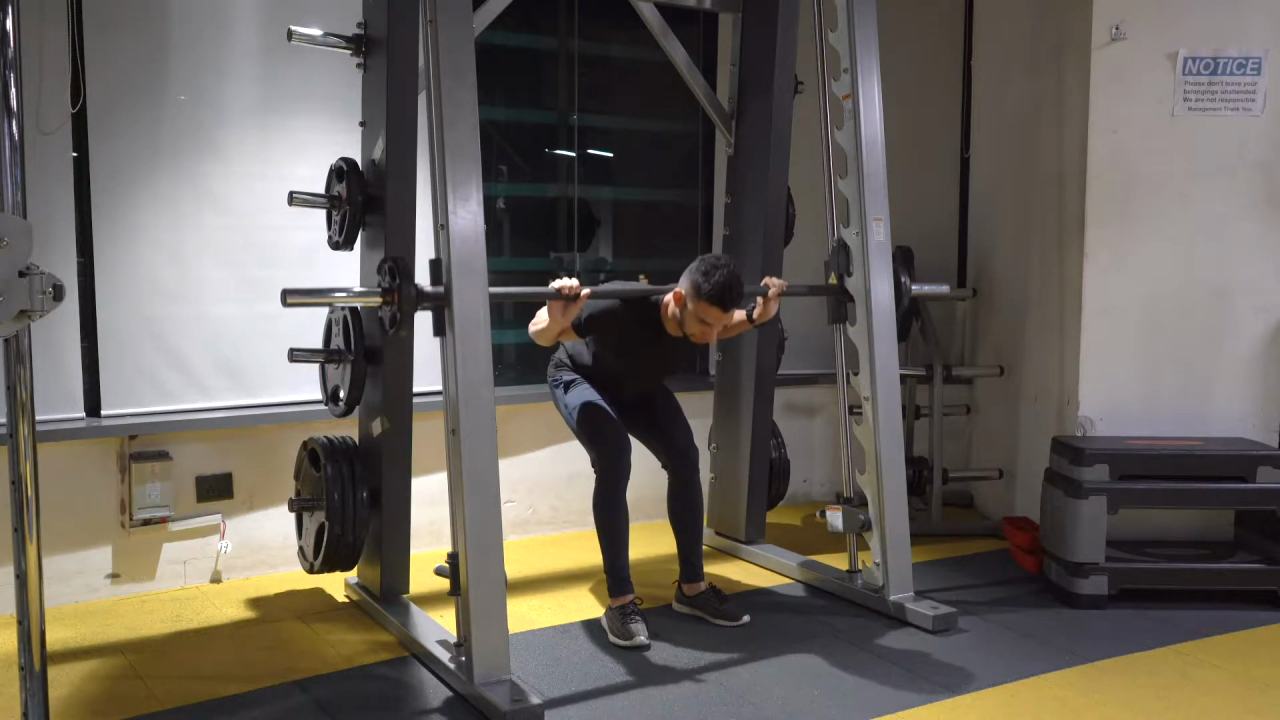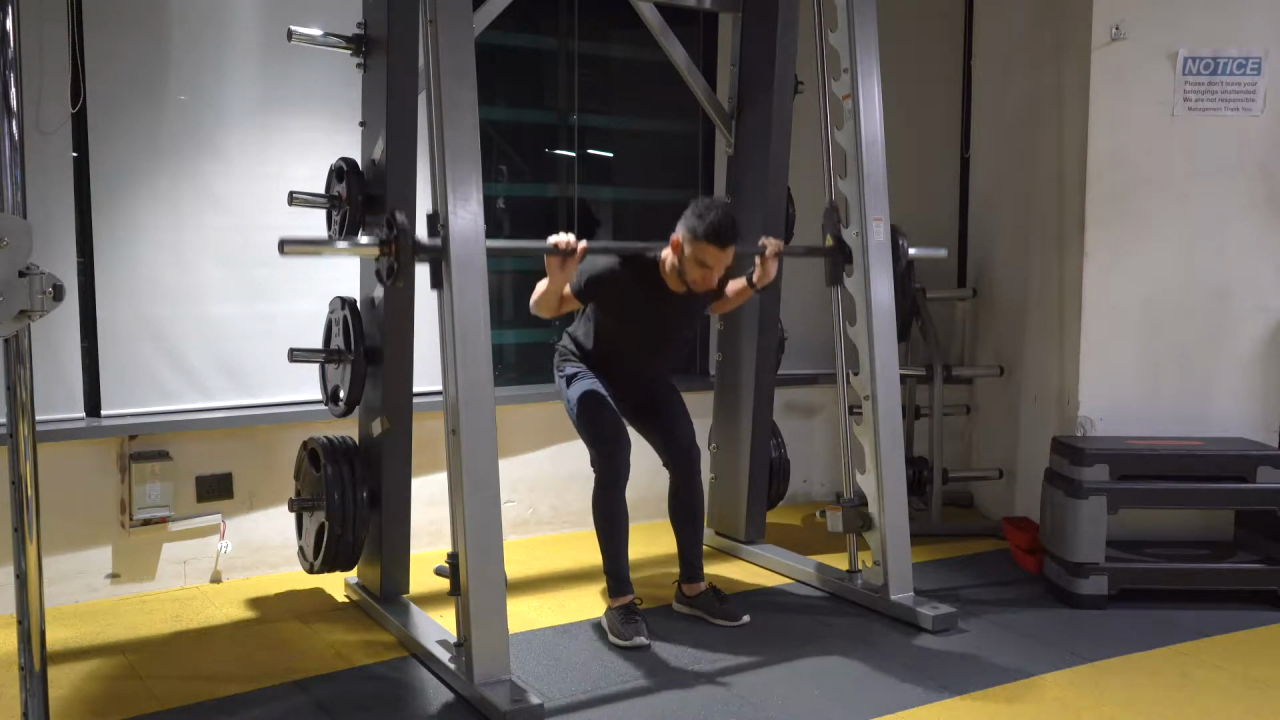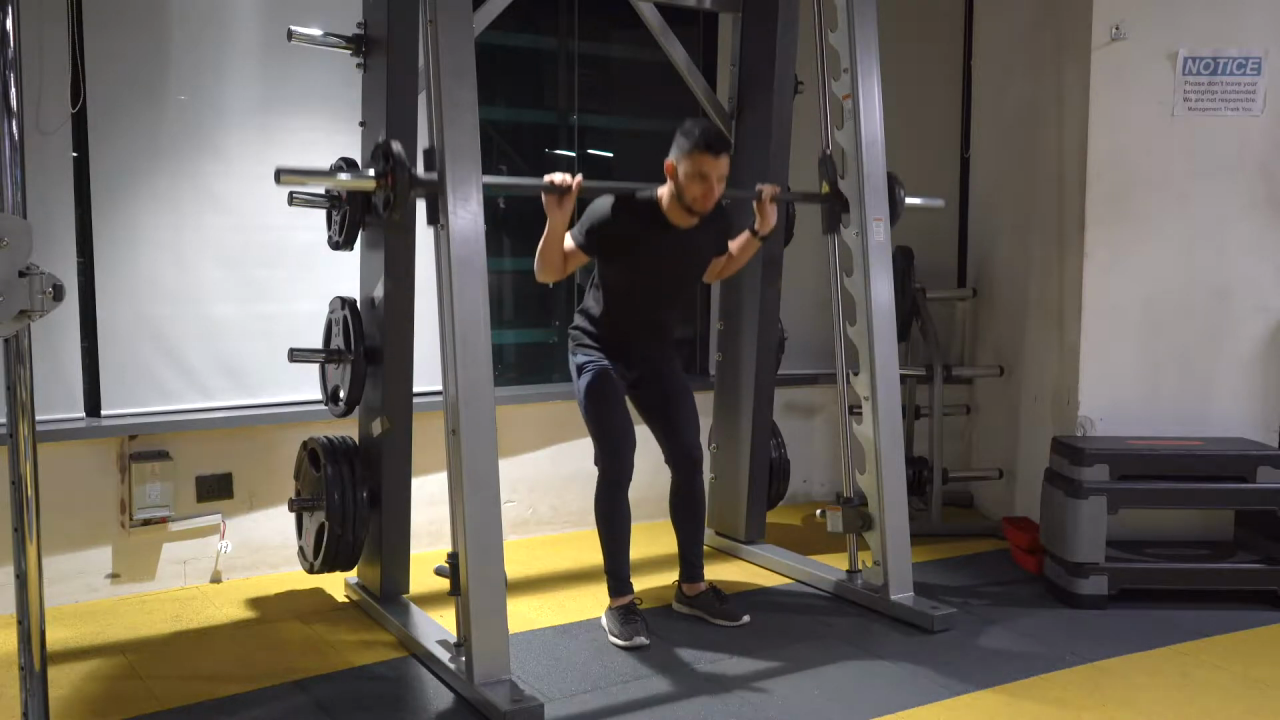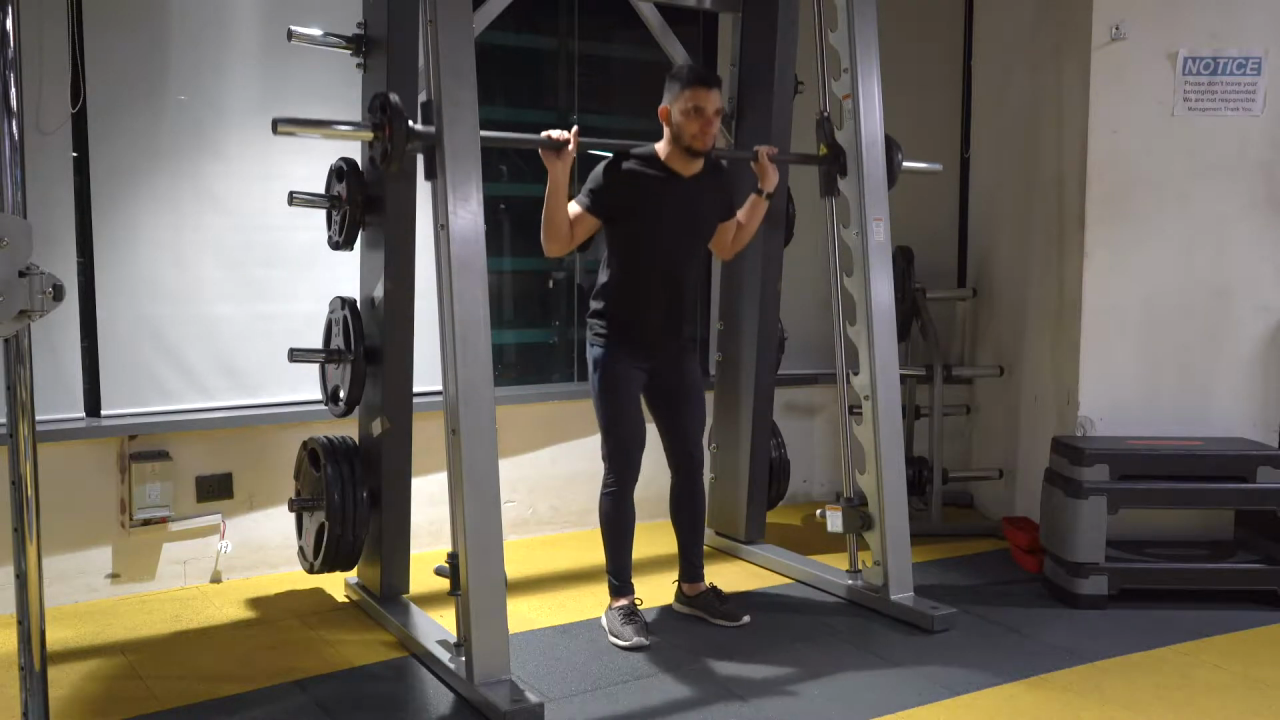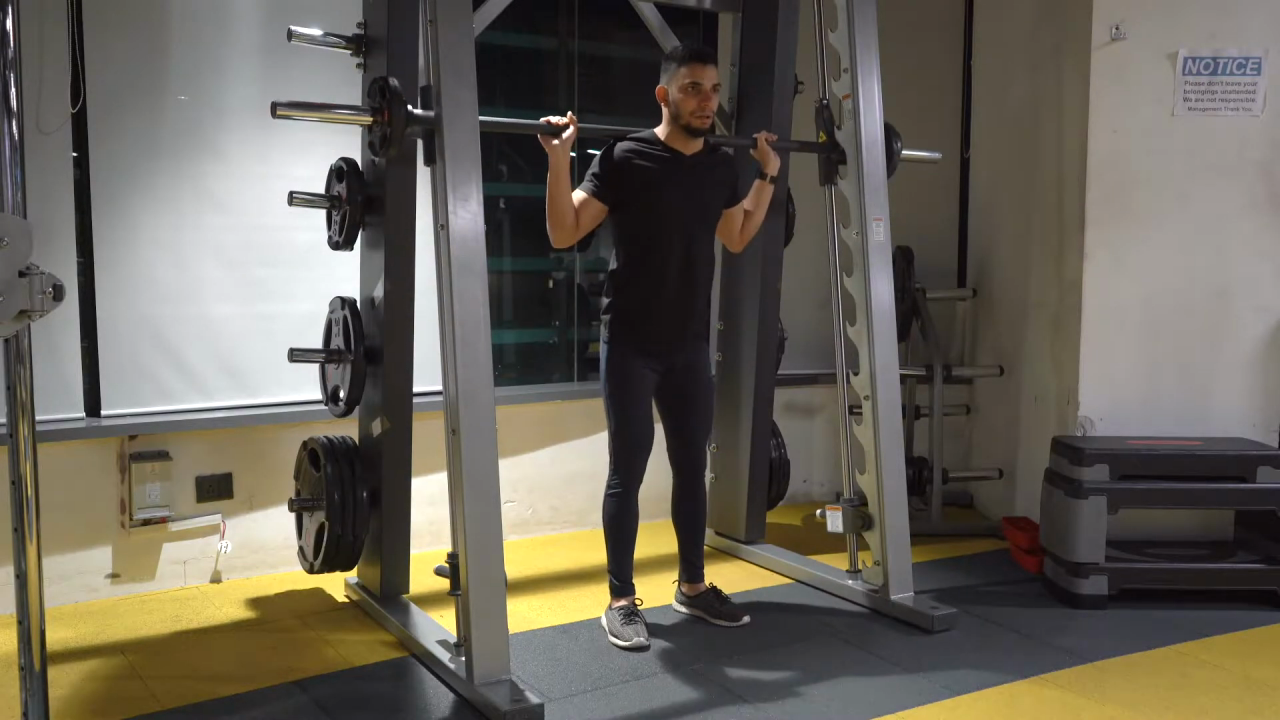
dt=0.4s
person 1, frame 1
left shoulder: (703, 317)
right shoulder: (620, 311)
right elbow: (538, 334)
left wrist: (758, 315)
right wrist: (556, 319)
left hip: (640, 383)
right hip: (581, 378)
left knee: (685, 457)
right knee: (615, 461)
left ankle: (692, 586)
right ankle: (621, 601)
person 1, frame 2
left shoulder: (707, 279)
right shoulder: (618, 272)
right elbow: (543, 309)
left wrist: (758, 280)
right wrist: (556, 278)
left hip: (647, 372)
right hip: (586, 367)
left knee: (687, 459)
right knee: (614, 462)
left ankle: (692, 586)
right ankle: (620, 601)
person 1, frame 3
left shoulder: (714, 221)
right shoulder: (618, 215)
left elbow: (715, 270)
right elbow: (547, 273)
left wrist: (760, 229)
right wrist: (557, 219)
left hip: (656, 351)
right hip: (599, 349)
left knee: (688, 459)
right knee: (618, 465)
left ankle: (692, 586)
right ankle: (620, 601)
person 1, frame 4
left shoulder: (716, 180)
right shoulder: (623, 174)
left elbow: (727, 245)
right elbow: (556, 244)
left wrist: (764, 190)
right wrist: (558, 175)
left hip: (677, 345)
right hip: (617, 344)
left knee: (689, 462)
right knee: (623, 469)
left ankle: (693, 586)
right ankle: (620, 600)
person 1, frame 5
left shoulder: (720, 165)
right shoulder: (625, 158)
left elbow: (737, 238)
right elbow: (563, 234)
left wrist: (767, 175)
right wrist: (559, 159)
left hip: (689, 344)
right hip: (630, 344)
left knee: (691, 465)
right knee: (628, 470)
left ankle: (693, 586)
right ankle: (621, 600)
